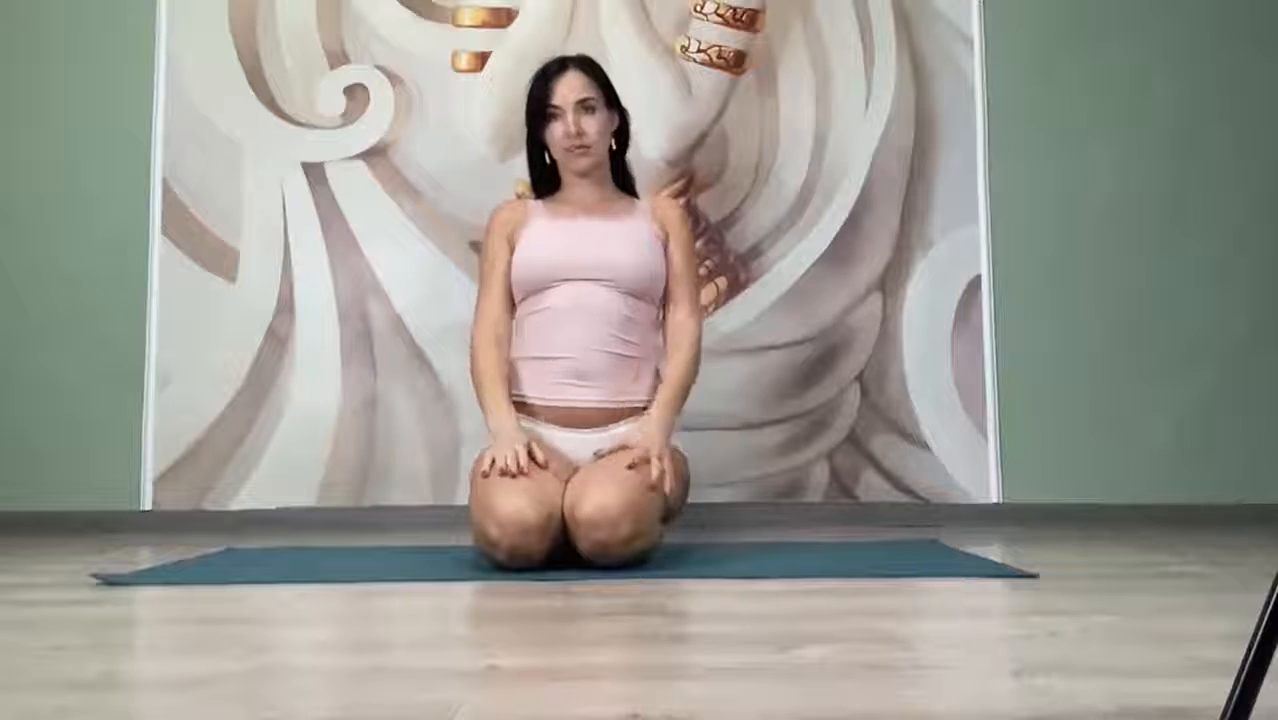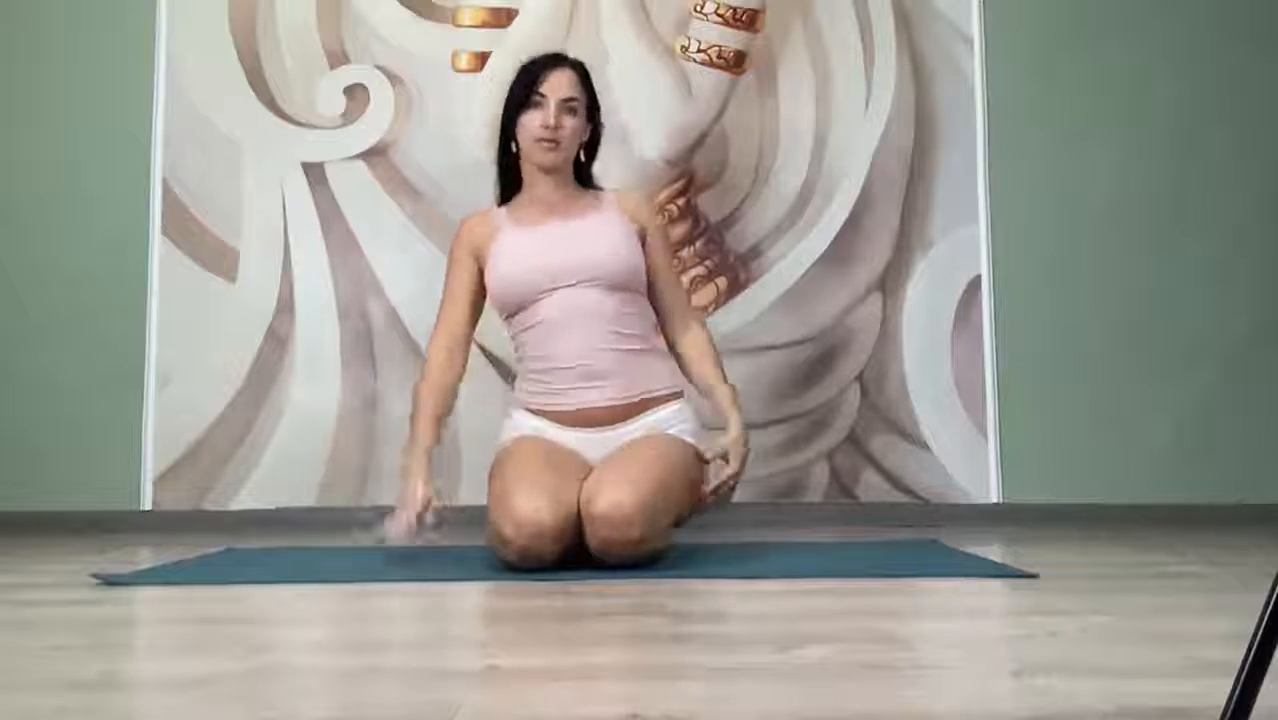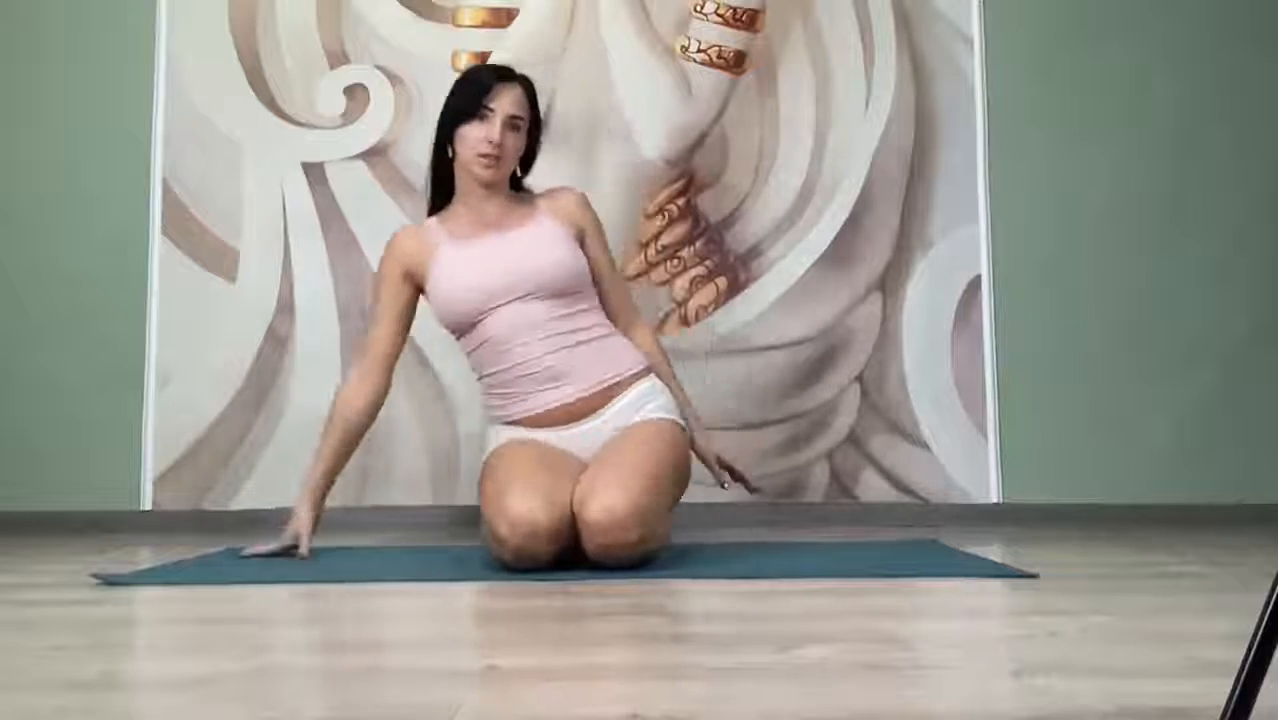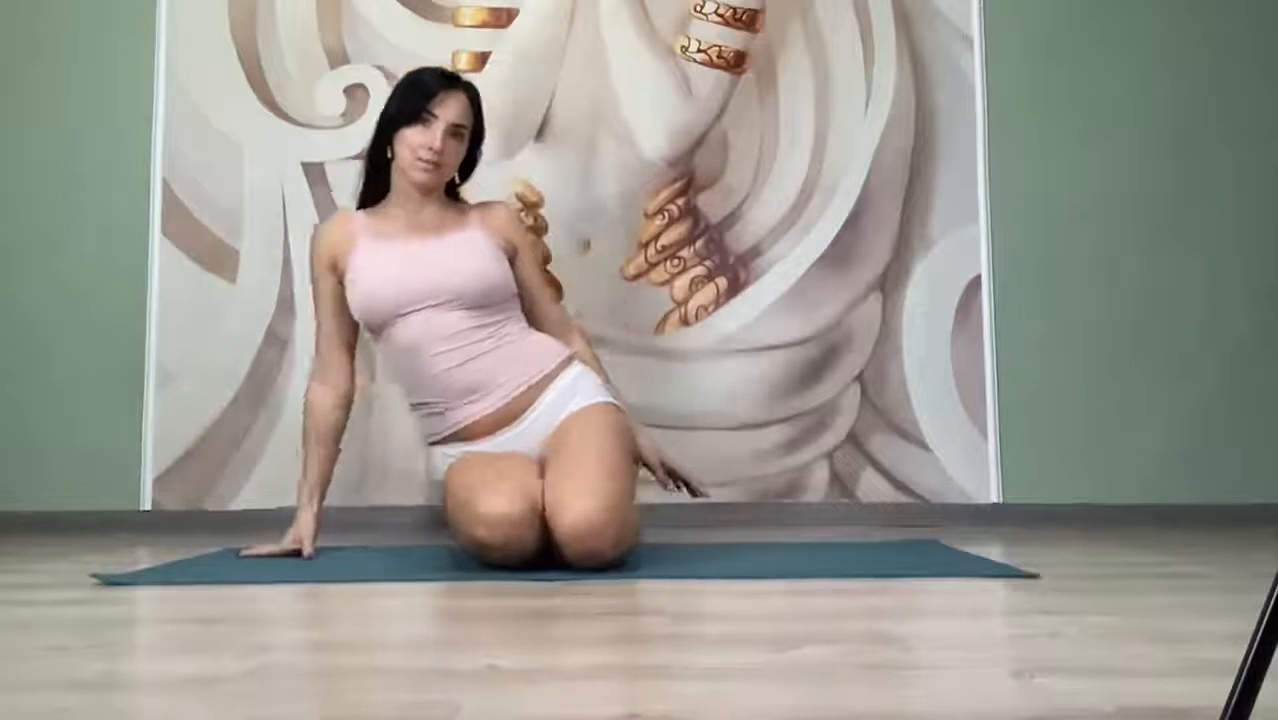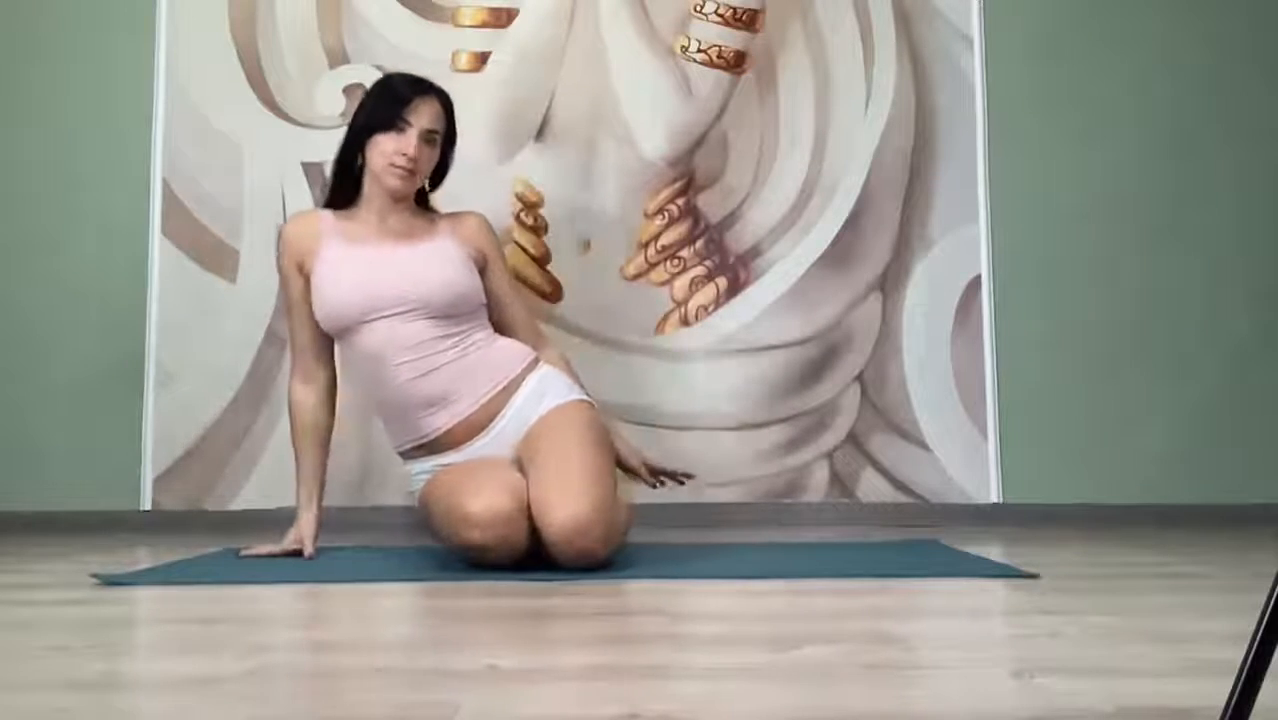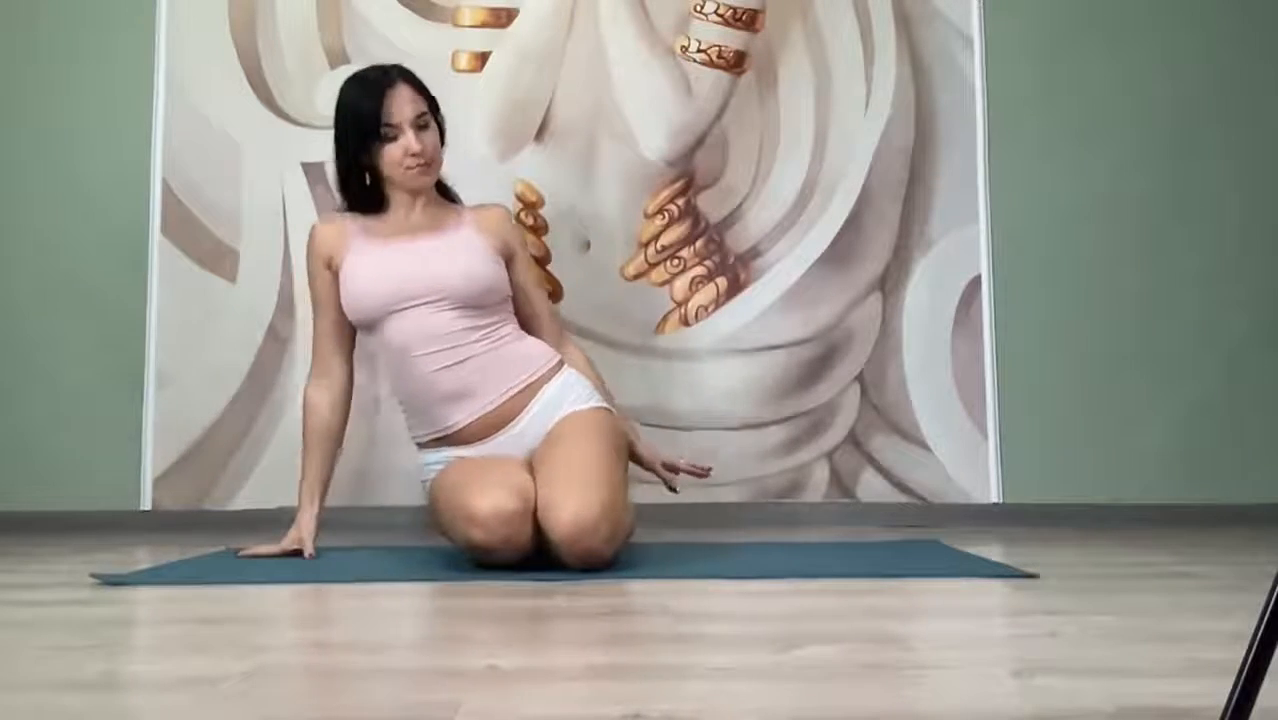
dt=0.5s
person 1, frame 1
left shoulder: (662, 216)
right shoulder: (513, 219)
left elbow: (684, 329)
right elbow: (489, 333)
left wrist: (656, 426)
right wrist: (504, 428)
left hip: (633, 428)
right hip: (530, 428)
left knee: (605, 525)
right knee: (513, 531)
left ankle: (643, 502)
right ankle: (563, 511)
person 1, frame 2
left shoulder: (630, 209)
right shoulder: (480, 233)
left elbow: (684, 326)
right elbow: (446, 352)
left wrist: (733, 422)
right wrist: (417, 471)
left hip: (652, 424)
right hip: (544, 429)
left knee: (620, 525)
right knee: (527, 534)
left ankle: (672, 491)
right ankle: (578, 507)
person 1, frame 3
left shoulder: (566, 209)
right shoulder: (414, 248)
left elbow: (630, 323)
right elbow: (368, 376)
left wrist: (695, 427)
right wrist: (310, 501)
left hip: (631, 410)
right hip: (527, 436)
left knee: (613, 531)
right knee: (525, 536)
left ankle: (631, 498)
right ankle: (574, 500)
person 1, frame 4
left shoulder: (498, 222)
right shoulder: (339, 238)
left elbow: (565, 333)
right elbow: (331, 377)
left wrist: (635, 434)
right wrist: (308, 509)
left hip: (563, 403)
right hip: (469, 450)
left knee: (589, 536)
right knee: (502, 530)
left ankle: (606, 498)
right ankle: (536, 504)
person 1, frame 5
left shoulder: (468, 232)
right shoulder: (305, 237)
left elbow: (537, 344)
right elbow: (311, 379)
left wrist: (612, 438)
right wrist: (307, 511)
left hip: (535, 405)
right hip: (445, 462)
left knee: (579, 537)
right knee: (492, 528)
left ankle: (606, 503)
right ankle: (532, 507)
person 1, frame 6
left shoulder: (492, 223)
right shoulder: (333, 241)
left elbow: (556, 337)
right elbow: (329, 380)
left wrist: (633, 437)
right wrist: (307, 512)
left hip: (555, 407)
right hip: (457, 453)
left knee: (582, 535)
right knee: (495, 525)
left ankle: (604, 498)
right ankle: (534, 505)
